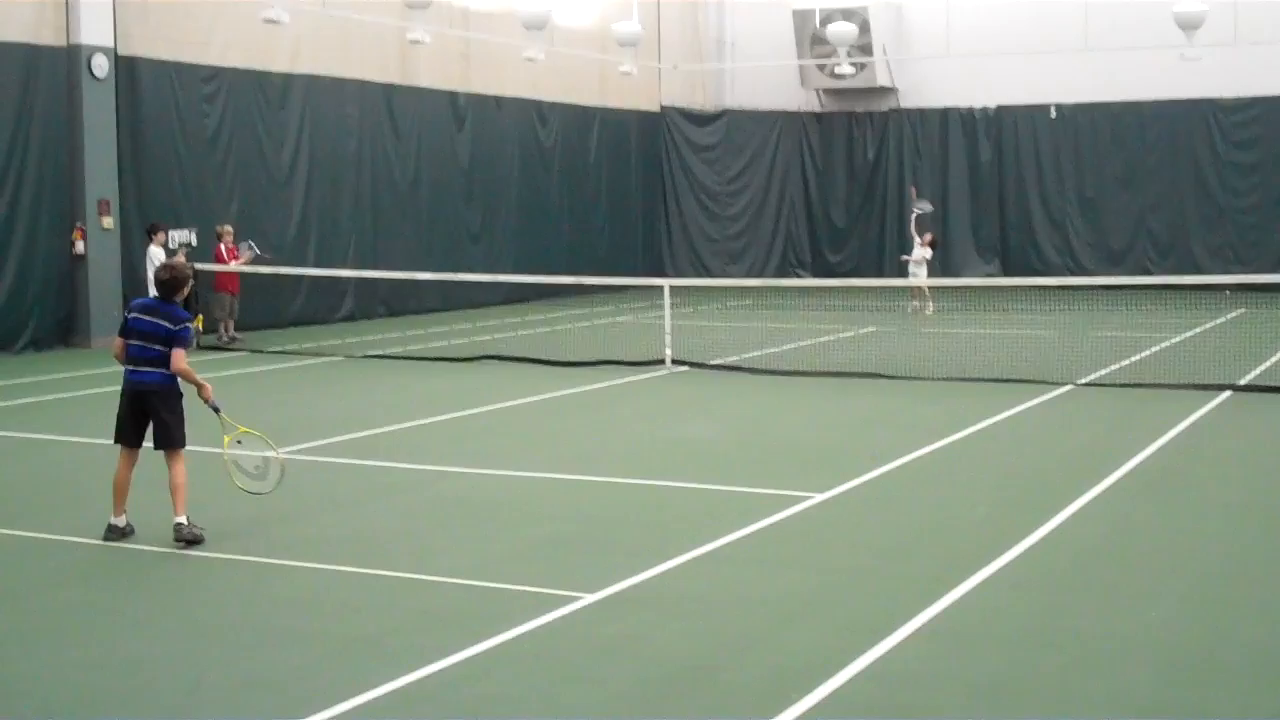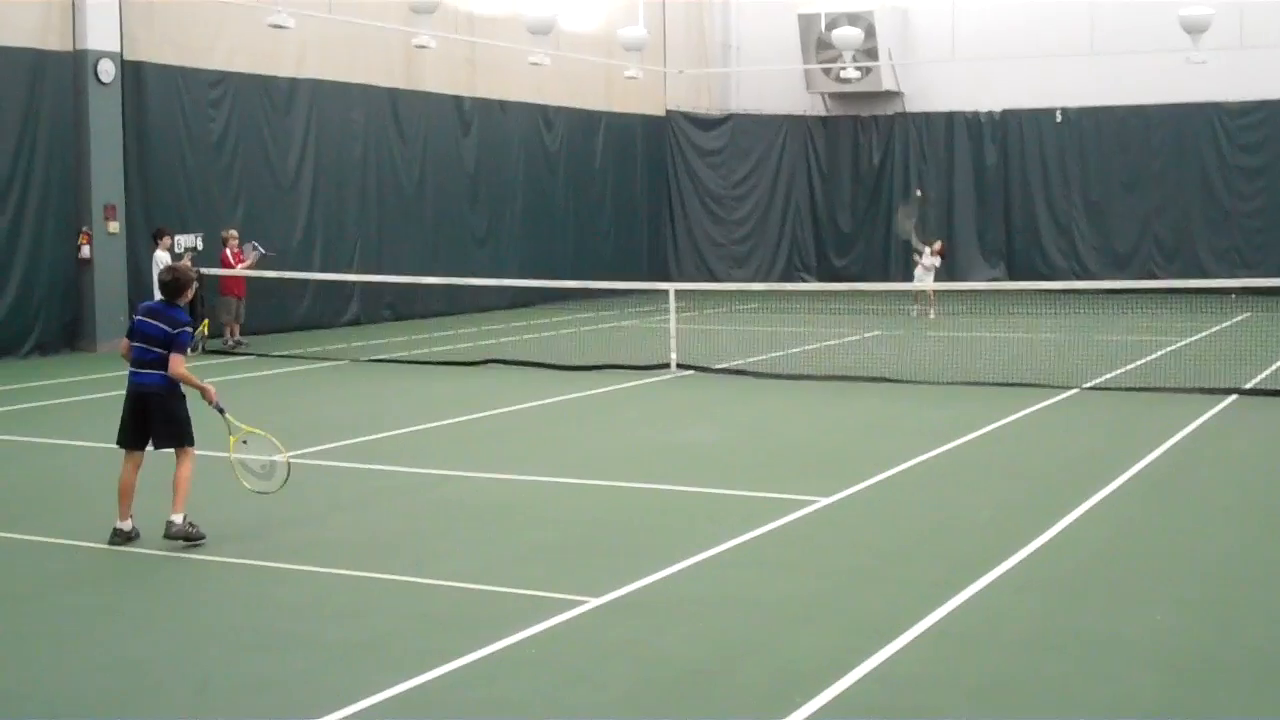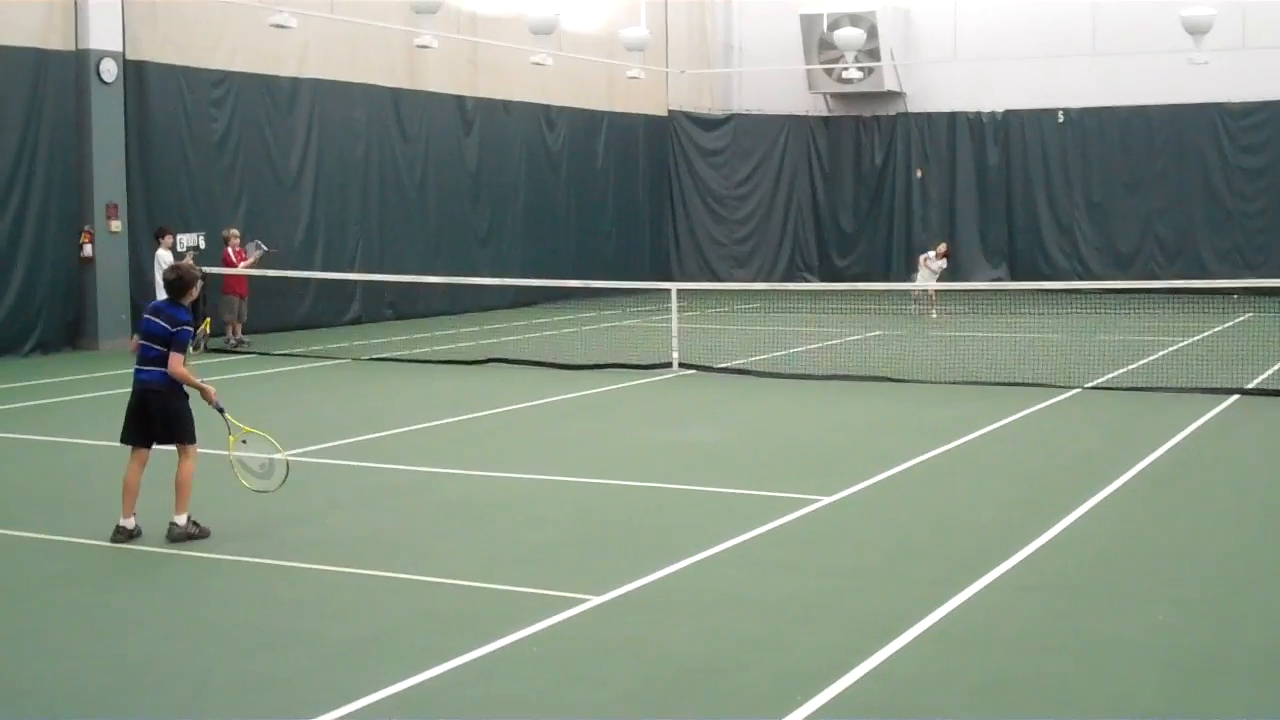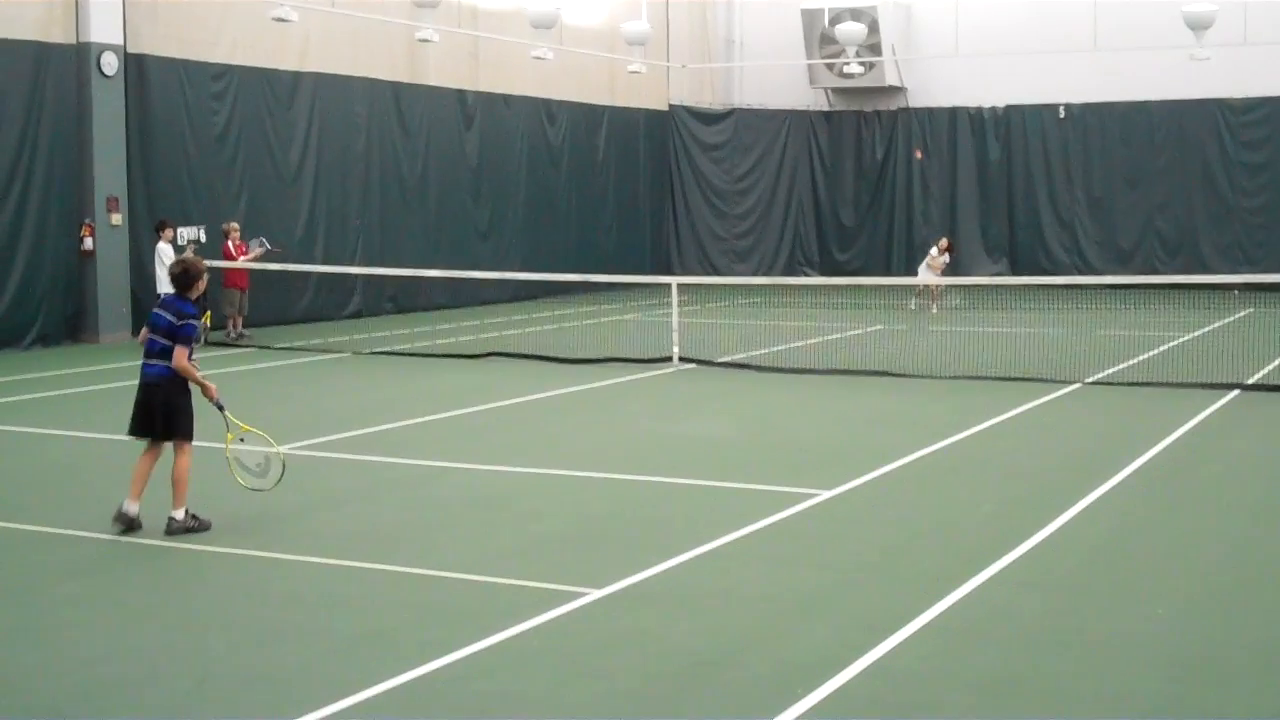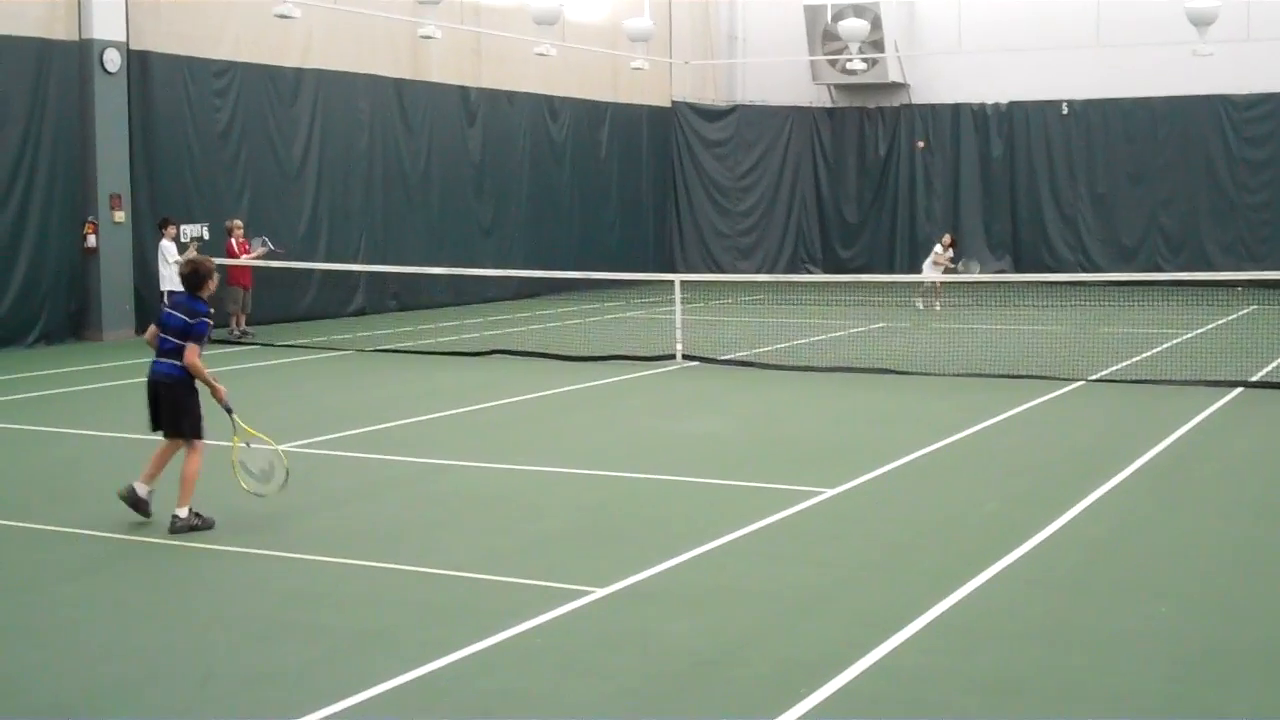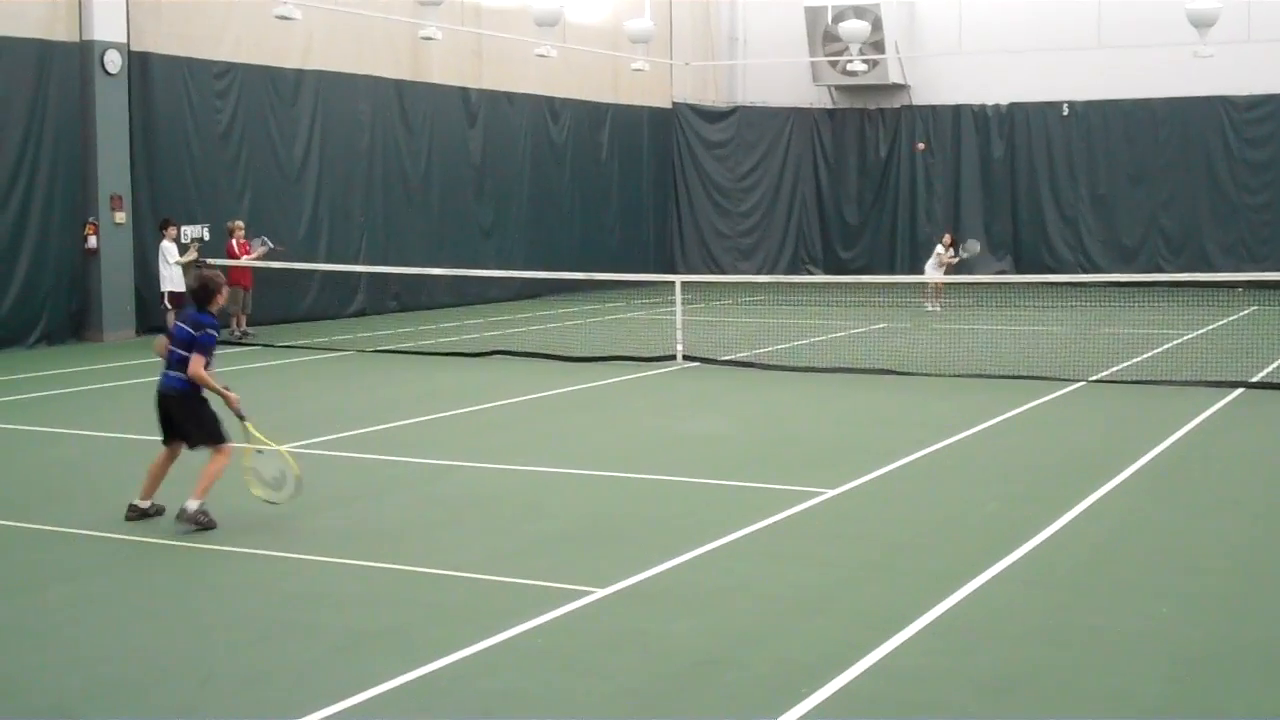
dt=0.1s
person 1, frame 1
left shoulder: (135, 307)
right shoulder: (180, 319)
left elbow: (118, 350)
right elbow: (178, 366)
right wrist: (201, 385)
left hip: (132, 388)
right hip: (163, 391)
left knee: (127, 456)
right knee: (175, 458)
left ankle: (117, 522)
right ankle: (181, 522)
person 1, frame 2
left shoulder: (143, 310)
right shoulder: (181, 322)
left elbow: (125, 351)
right elbow: (176, 370)
right wrist: (204, 388)
left hip: (136, 390)
right hip: (165, 393)
left knee: (132, 459)
right knee: (185, 455)
left ankle: (122, 526)
right ankle: (177, 521)
person 1, frame 3
left shoulder: (153, 308)
right shoulder: (183, 321)
left elbow: (135, 347)
right elbow: (175, 370)
right wrist: (203, 388)
left hip: (141, 387)
right hip: (167, 391)
left knee: (138, 458)
right knee: (187, 453)
left ankle: (126, 524)
right ankle: (180, 522)
person 1, frame 4
left shoulder: (163, 302)
right shoulder: (188, 315)
left elbow: (144, 339)
right elbow: (179, 363)
right wrist: (204, 384)
left hip: (147, 381)
right hip: (170, 385)
left knee: (152, 448)
right knee: (183, 449)
left ankle: (129, 510)
right ankle: (179, 516)
person 1, frame 5
left shoulder: (175, 301)
right shoulder: (202, 314)
left elbow: (150, 337)
right elbow: (192, 360)
right wrist: (213, 385)
left hip: (157, 378)
right hip: (177, 383)
left knee: (173, 440)
right knee: (194, 448)
left ankle: (139, 488)
right ankle: (182, 514)
person 1, frame 6
left shoulder: (186, 315)
right shoulder: (207, 327)
left elbow: (162, 349)
right elbow: (195, 372)
right wrist: (224, 394)
left hip: (166, 390)
right hip: (186, 395)
left knee: (172, 448)
right knee: (222, 450)
left ankle: (141, 504)
right ankle: (193, 507)
